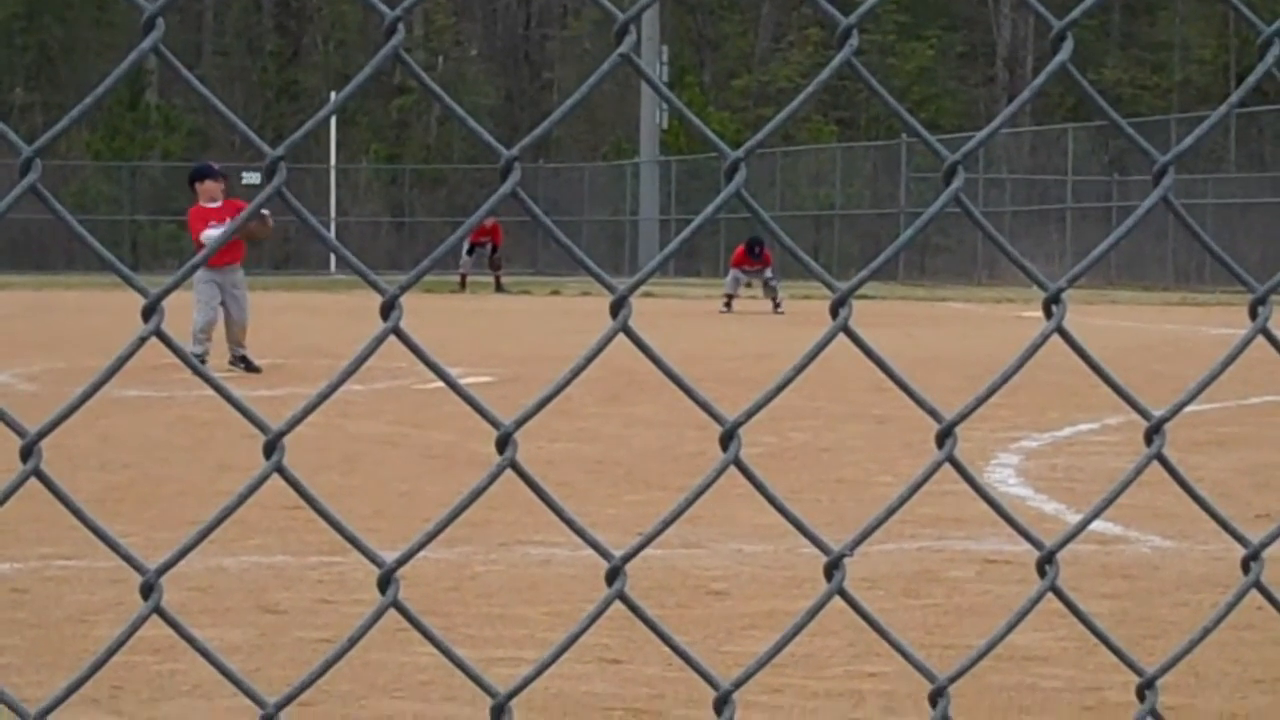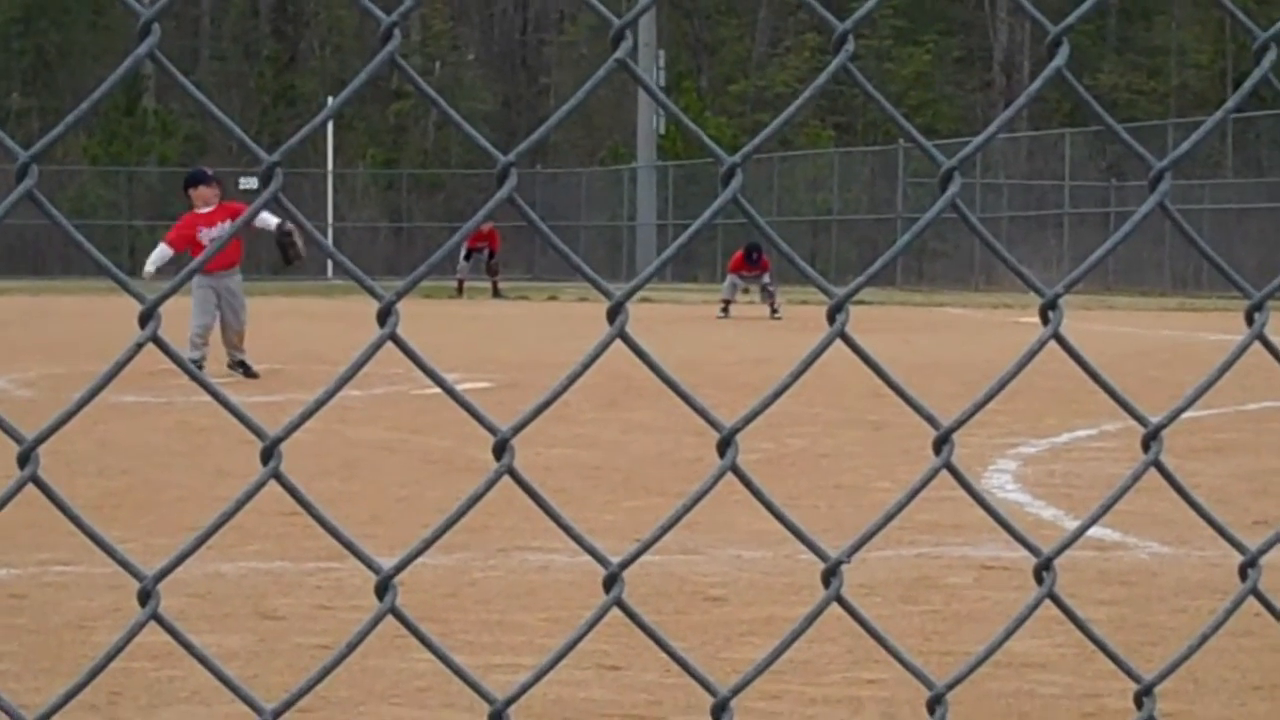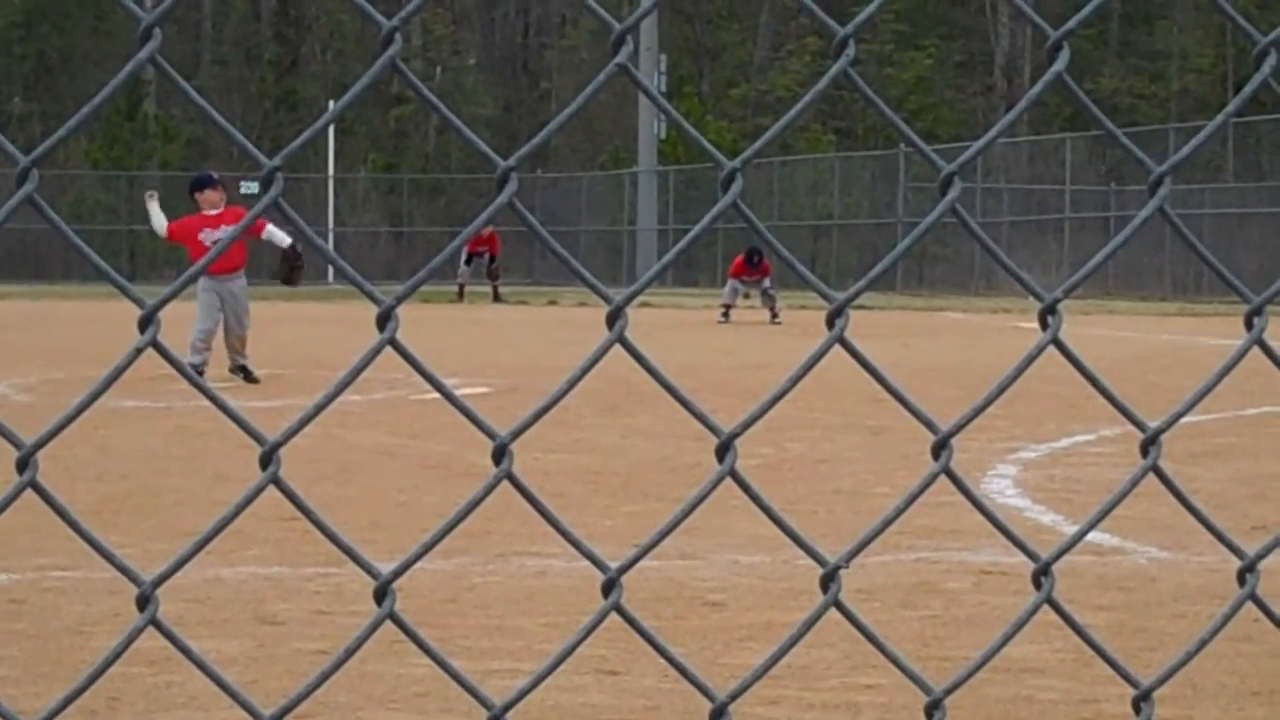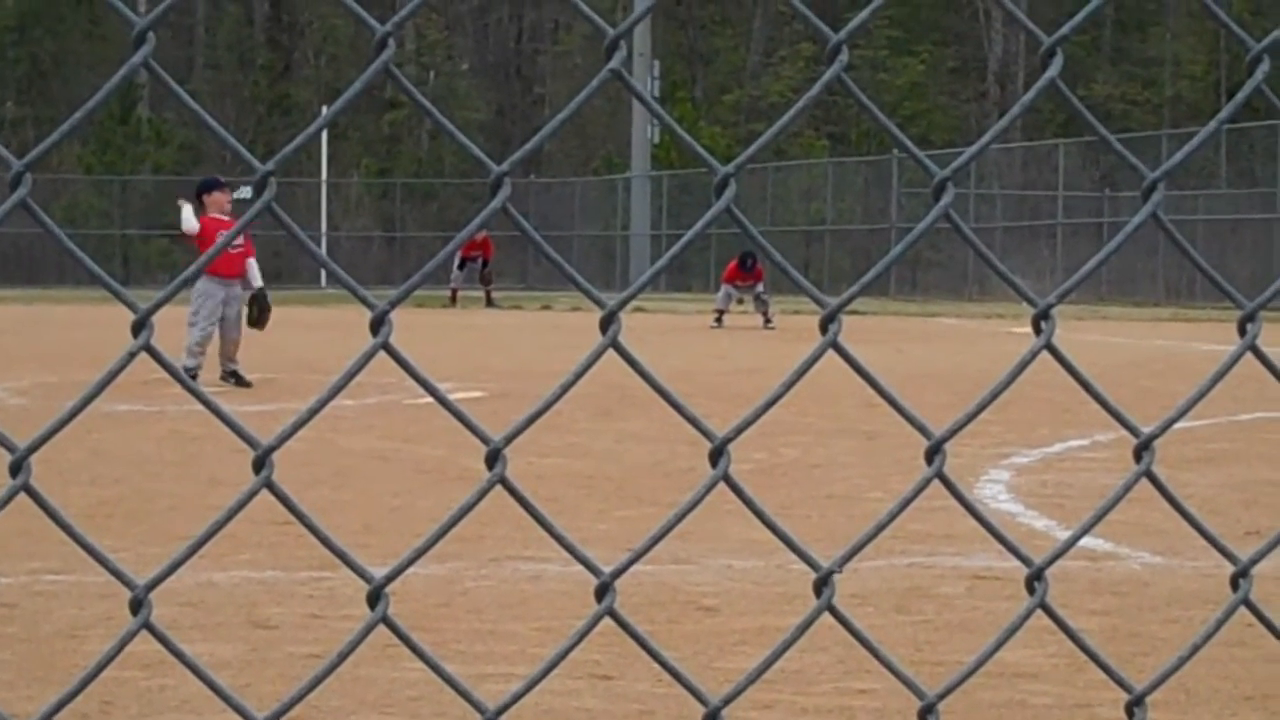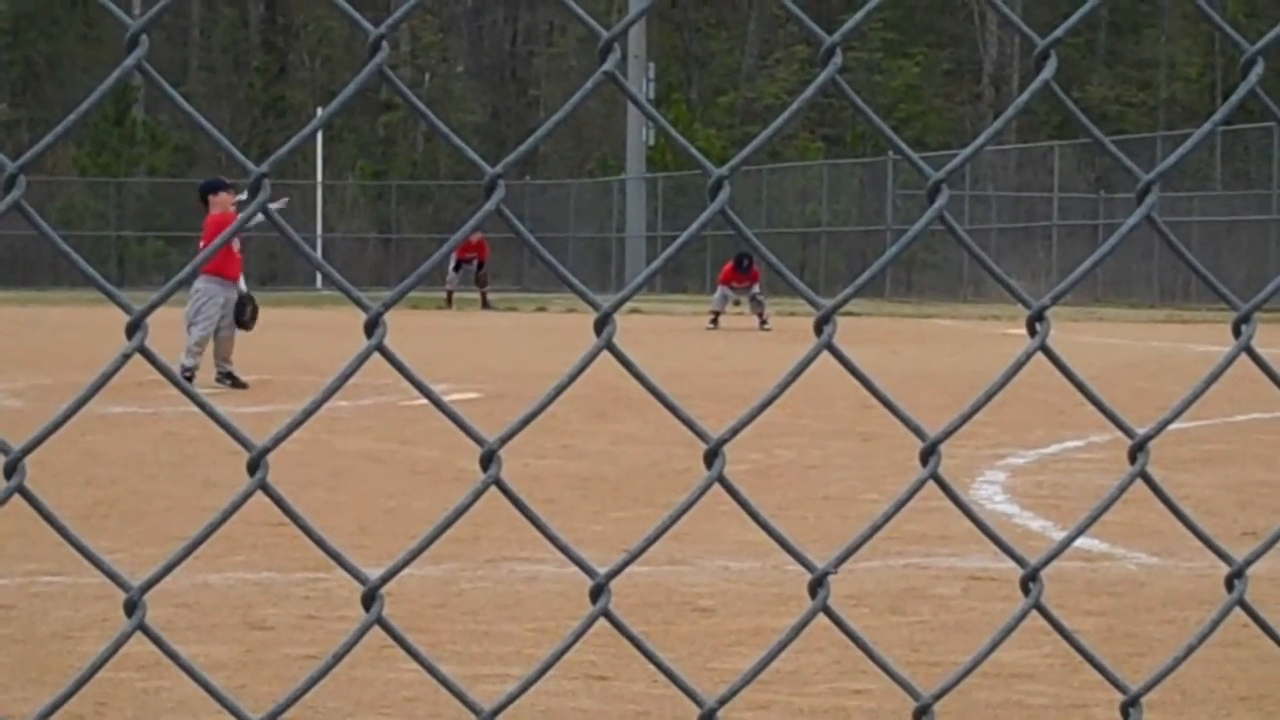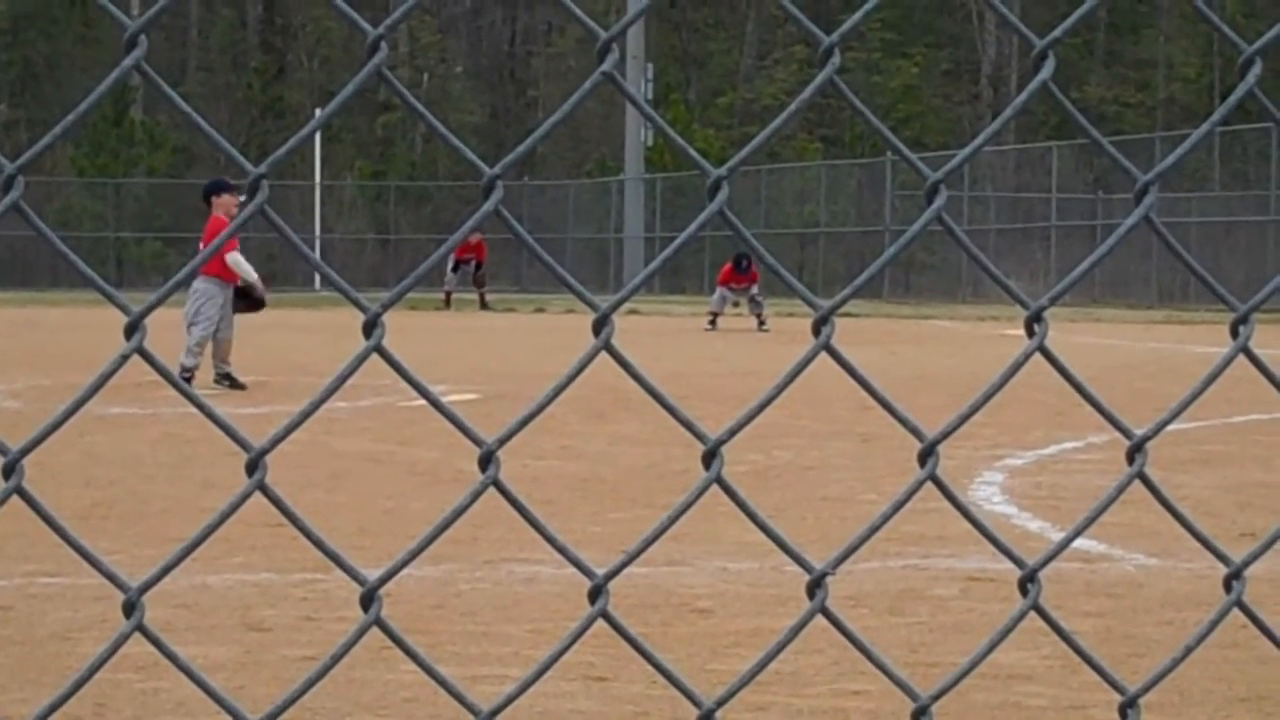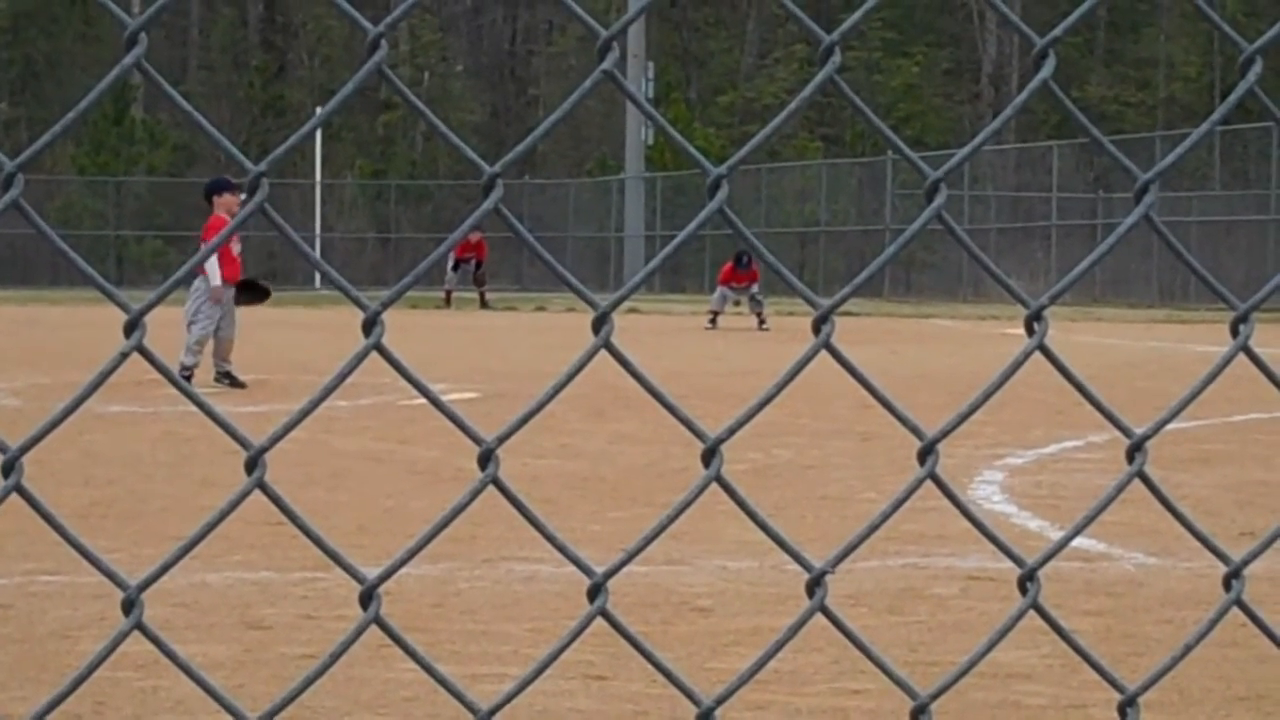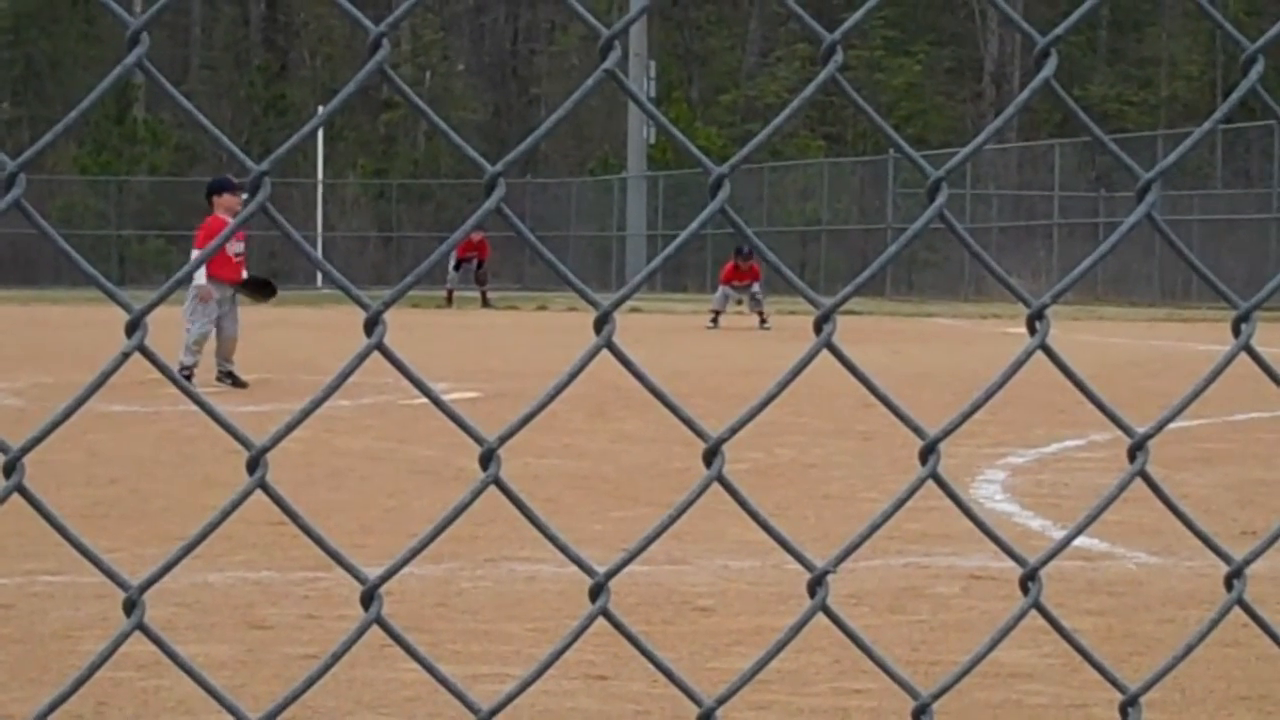
dt=0.2s
person 1, frame 1
left shoulder: (233, 206)
right shoulder: (196, 213)
right elbow: (207, 237)
left wrist: (263, 217)
left hip: (234, 271)
right hip: (208, 273)
left knee: (239, 316)
right knee: (205, 317)
left ankle: (238, 355)
right ankle: (198, 357)
person 1, frame 2
left shoulder: (231, 209)
right shoulder: (187, 223)
left elbow: (256, 215)
right elbow: (169, 245)
left wrist: (279, 225)
right wrist: (151, 265)
left hip: (232, 276)
right hip: (205, 279)
left knee: (236, 322)
right knee: (202, 323)
left ankle: (237, 359)
right ankle: (195, 363)
person 1, frame 3
left shoulder: (237, 214)
right shoulder: (191, 224)
left elbow: (264, 228)
right elbow: (163, 229)
left wrist: (288, 244)
right wrist: (153, 205)
left hip: (235, 280)
right hip: (209, 282)
left knee: (238, 326)
right knee: (205, 326)
left ankle: (239, 364)
right ankle: (196, 367)
person 1, frame 4
left shoulder: (236, 226)
right shoulder: (206, 223)
left elbow: (248, 257)
right elbow: (189, 228)
left wrist: (258, 285)
right wrist: (186, 207)
left hip: (234, 286)
right hip: (211, 285)
left knee: (232, 332)
right knee: (202, 330)
left ankle: (229, 370)
right ankle: (190, 371)
person 1, frame 5
left shoulder: (224, 223)
right shoulder: (217, 220)
right elbow: (244, 221)
left wrist: (242, 288)
right wrist: (270, 207)
left hip: (229, 287)
right hip: (211, 286)
left knee: (226, 332)
right knee: (201, 330)
left ankle: (224, 371)
right ankle: (186, 372)
person 1, frame 6
left shoulder: (223, 225)
right shoulder: (219, 225)
right elbow: (232, 257)
left wrist: (247, 281)
right wrist: (255, 278)
left hip: (224, 288)
right hip: (210, 287)
left knee: (224, 333)
right knee: (201, 330)
left ankle: (222, 373)
right ankle: (186, 372)
person 1, frame 7
left shoulder: (228, 225)
right shoulder: (216, 224)
right elbow: (209, 253)
left wrist: (239, 282)
right wrist: (216, 283)
left hip: (227, 288)
right hip: (211, 288)
left knee: (226, 332)
right knee: (202, 329)
left ankle: (223, 371)
right ankle: (186, 370)
person 1, frame 8
left shoulder: (237, 228)
right shoulder: (211, 225)
right elbow: (198, 254)
left wrist: (245, 279)
right wrist: (200, 283)
left hip: (230, 289)
right hip: (210, 287)
left knee: (230, 332)
right knee: (200, 329)
left ankle: (225, 371)
right ankle: (185, 370)
